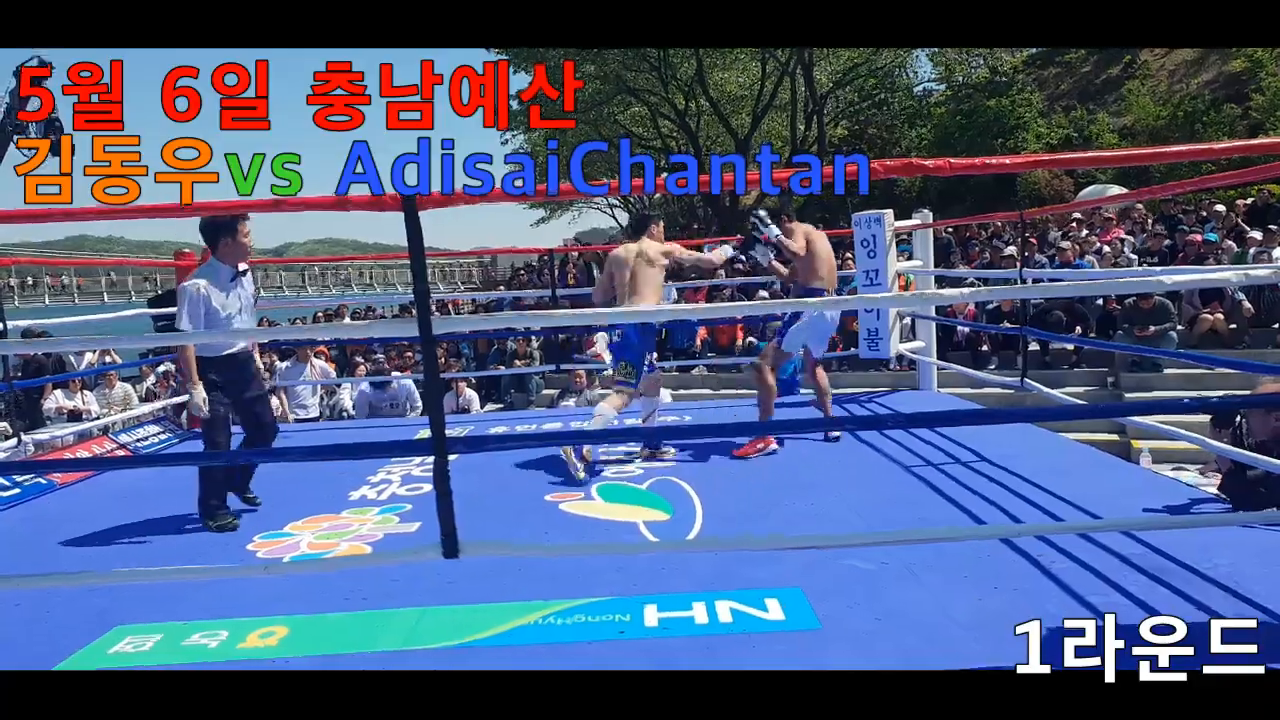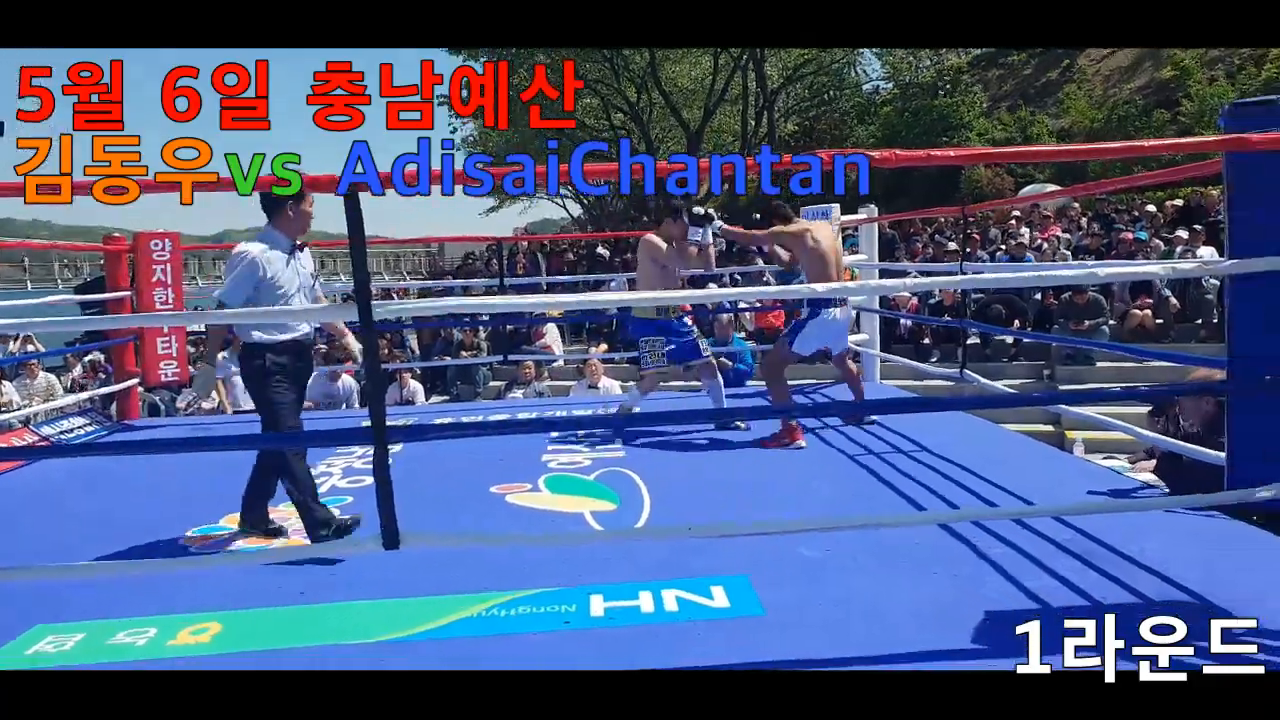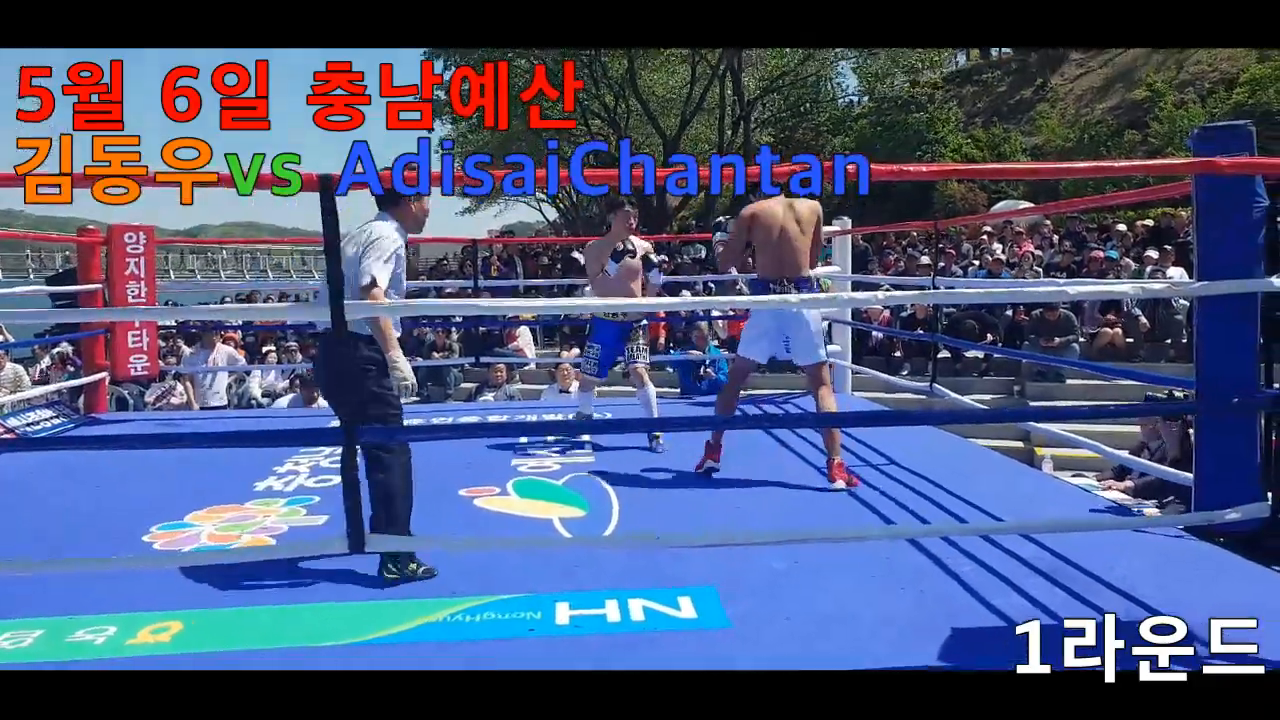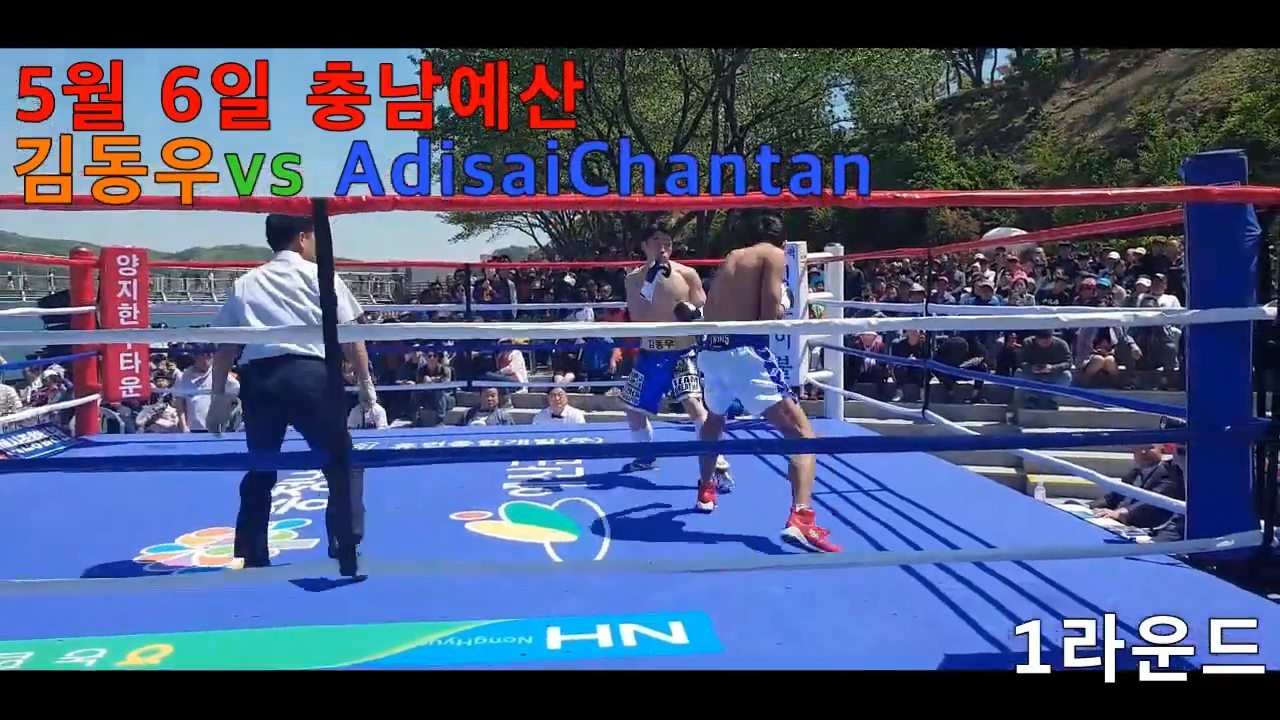
dt=0.7s
person 1, frame 1
left shoulder: (244, 273)
right shoulder: (197, 286)
right elbow: (185, 339)
left wrist: (255, 355)
right wrist: (195, 386)
left hip: (242, 363)
right hip: (212, 370)
left knee: (265, 428)
right knee: (218, 441)
left ankle: (236, 481)
right ankle: (214, 511)
person 1, frame 2
left shoulder: (302, 253)
right shoulder: (252, 255)
left elbow: (316, 302)
right elbow: (225, 311)
left wrist: (346, 338)
right wrist: (209, 365)
left hip: (297, 356)
right hip: (266, 360)
left knee: (280, 441)
left ankle: (254, 513)
right ankle: (321, 525)
person 1, frame 3
left shoulder: (367, 234)
right shoulder: (387, 238)
right elbow: (373, 296)
right wrist: (395, 355)
left hip: (336, 350)
right hip: (357, 352)
left knee: (370, 448)
right knee: (391, 452)
left ankle: (372, 540)
right ankle: (396, 557)
person 1, frame 4
left shoulder: (245, 283)
right shoulder: (319, 276)
left elbow: (225, 346)
left wrist: (218, 399)
right wrist: (366, 382)
left hip: (261, 379)
right hip: (310, 375)
left knee: (261, 470)
right knee: (342, 466)
left ankle: (252, 555)
right ankle: (345, 551)
person 2, frame 1
left shoulder: (800, 229)
right shoulder: (816, 236)
left elbow: (798, 252)
right elbow: (790, 276)
left wrist: (772, 232)
right wrist: (763, 256)
left hip: (812, 306)
right hip: (830, 308)
left knee: (764, 365)
right knee: (813, 365)
left ankle: (765, 437)
person 2, frame 2
left shoulder: (795, 232)
right shoulder: (825, 227)
left elbow: (743, 236)
left hip: (821, 311)
right hip: (843, 308)
left knee: (771, 365)
right knee: (842, 359)
left ankle: (792, 431)
right ankle: (862, 411)
person 2, frame 3
left shoulder: (751, 212)
right shoulder: (812, 208)
left elbow: (725, 262)
left wrist: (719, 240)
right hip: (803, 298)
left knee: (735, 377)
right knee: (821, 385)
left ankle: (713, 452)
right ankle: (836, 467)
person 2, frame 4
left shoulder: (728, 260)
right shoulder: (773, 255)
right elbow: (771, 315)
right wrist: (782, 304)
left hip: (710, 352)
right hip: (745, 351)
left knee: (715, 421)
right knee: (802, 432)
left ankle: (706, 490)
right ankle: (800, 518)
person 3, frame 1
left shoulder: (615, 255)
right shoulder: (663, 249)
left elbow: (598, 299)
right elbow: (709, 262)
right wrist: (726, 252)
left hip: (622, 326)
right hip: (638, 326)
left knee: (651, 385)
right knee: (623, 393)
left ankle: (650, 445)
right ankle: (580, 448)
person 3, frame 2
left shoulder: (678, 244)
right shoulder: (650, 242)
left elbow: (708, 265)
right elbow: (683, 262)
left wrist: (707, 230)
right wrist: (695, 231)
left hip: (674, 317)
right hip: (647, 319)
left knee: (708, 364)
right knee: (653, 376)
left ankle: (724, 417)
right ankle: (623, 415)
person 3, frame 3
left shoulder: (644, 247)
right shoulder: (595, 248)
left elbow: (652, 291)
right elbow: (595, 288)
left wrist: (655, 272)
right wrist: (614, 263)
left hip: (635, 320)
right hip: (605, 321)
left knee: (638, 373)
right knee: (588, 378)
left ankle: (654, 430)
right ankle: (584, 416)
person 3, frame 4
left shoulder: (687, 274)
right shoulder: (634, 278)
right elbow: (636, 316)
left wrist: (693, 314)
right wrist: (650, 281)
left hip: (682, 351)
right hip: (650, 352)
left knee: (692, 404)
right knee: (634, 410)
left ankle: (719, 466)
right ankle: (646, 457)
